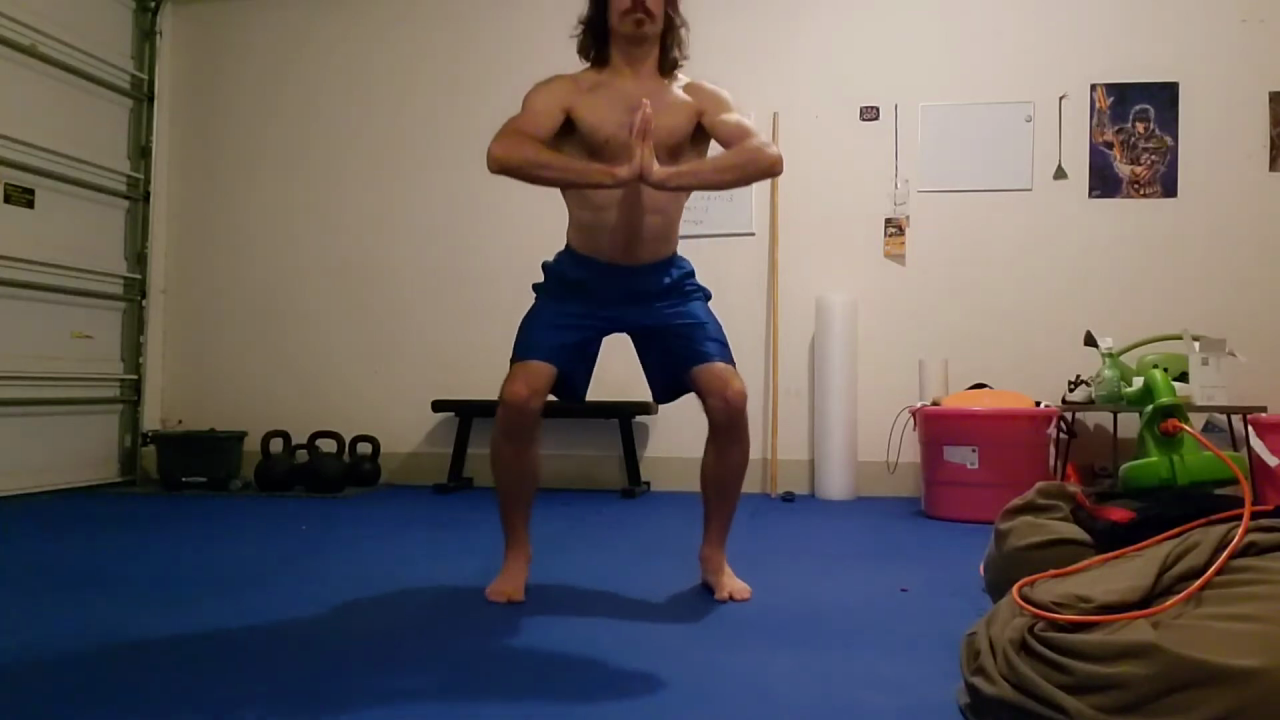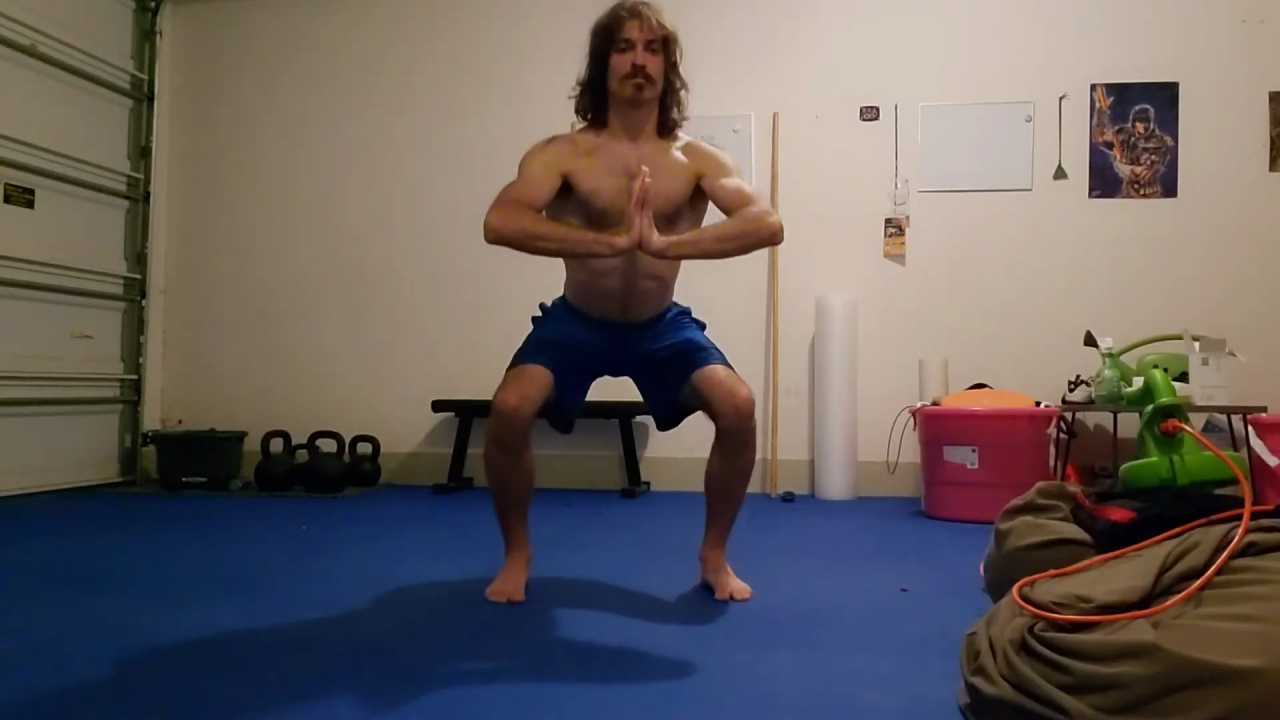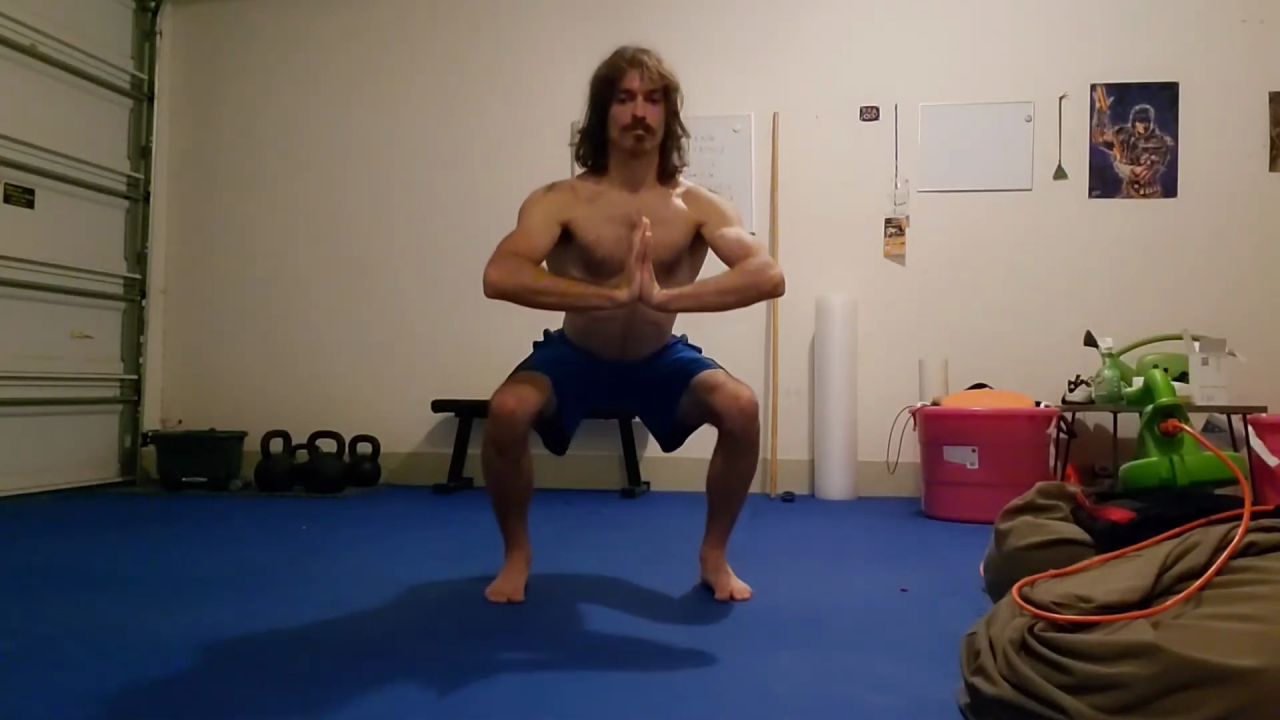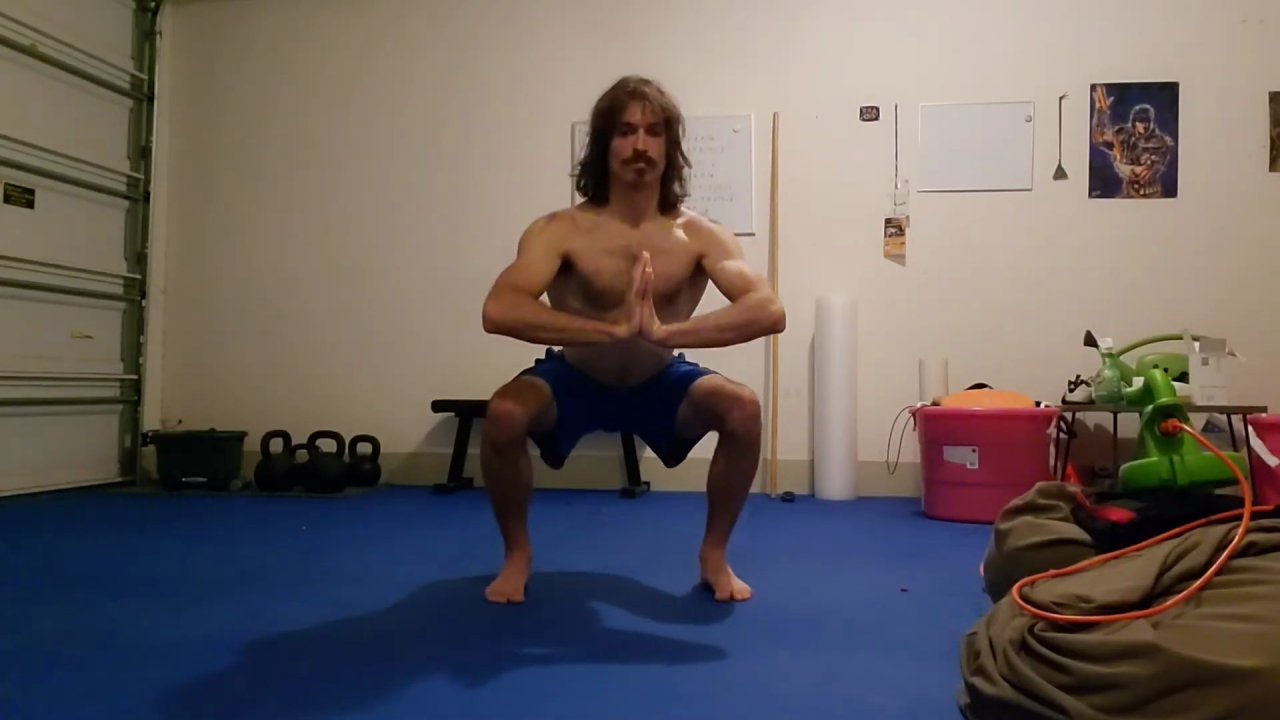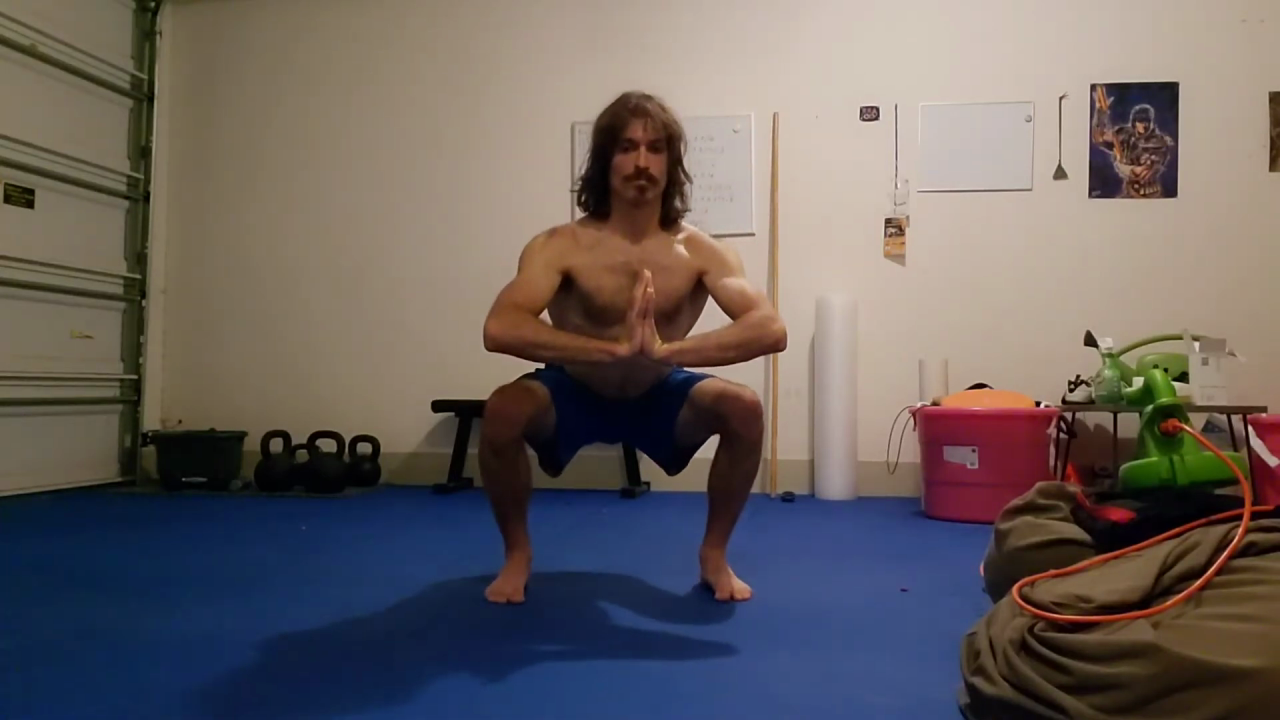
dt=0.7s
person 1, frame 1
left shoulder: (699, 98)
right shoulder: (564, 92)
left elbow: (767, 157)
right elbow: (502, 153)
left wrist: (667, 175)
right wrist: (616, 172)
left hip: (664, 282)
right hip: (579, 279)
left knee: (728, 400)
right knee: (518, 399)
left ankle: (714, 554)
right ankle: (517, 554)
person 1, frame 2
left shoulder: (697, 159)
right shoulder: (561, 154)
left elbow: (768, 225)
right elbow: (499, 223)
left wrist: (664, 244)
right wrist: (613, 241)
left hip: (661, 326)
right hip: (576, 324)
left knee: (738, 407)
right knee: (510, 408)
left ankle: (715, 555)
right ankle: (517, 554)
person 1, frame 3
left shoulder: (698, 206)
right shoulder: (559, 200)
left elbow: (769, 276)
right elbow: (499, 277)
left wrist: (667, 297)
right wrist: (613, 294)
left hip: (659, 360)
right hip: (574, 356)
left knee: (740, 409)
right knee: (507, 411)
left ankle: (714, 554)
right ankle: (517, 553)
person 1, frame 4
left shoulder: (700, 236)
right shoulder: (560, 231)
left elbow: (769, 312)
right elbow: (498, 311)
left wrist: (665, 333)
right wrist: (612, 329)
left hip: (659, 383)
right hip: (575, 379)
left knee: (742, 409)
right knee: (504, 412)
left ankle: (714, 554)
right ankle: (517, 553)
person 1, frame 5
left shoulder: (701, 251)
right shoulder: (560, 246)
left elbow: (771, 329)
right elbow: (499, 330)
left wrist: (665, 350)
right wrist: (614, 348)
left hip: (659, 395)
right hip: (574, 393)
left knee: (744, 410)
right knee: (503, 412)
left ankle: (714, 554)
right ankle: (517, 554)
